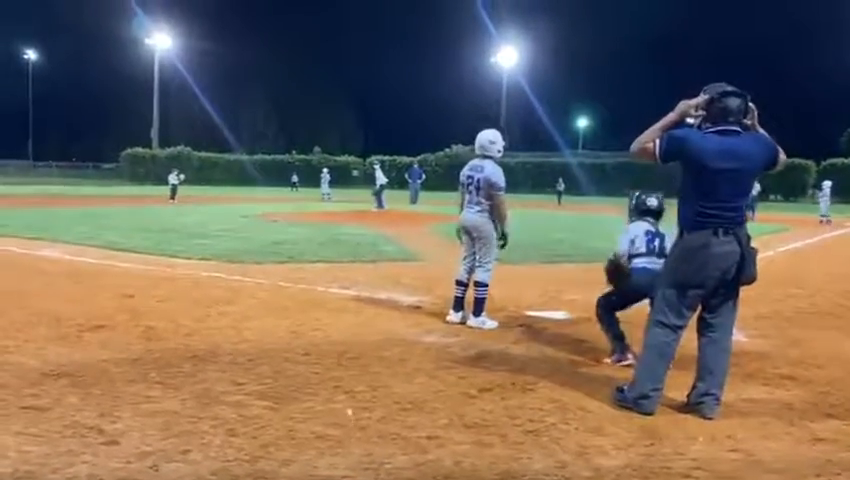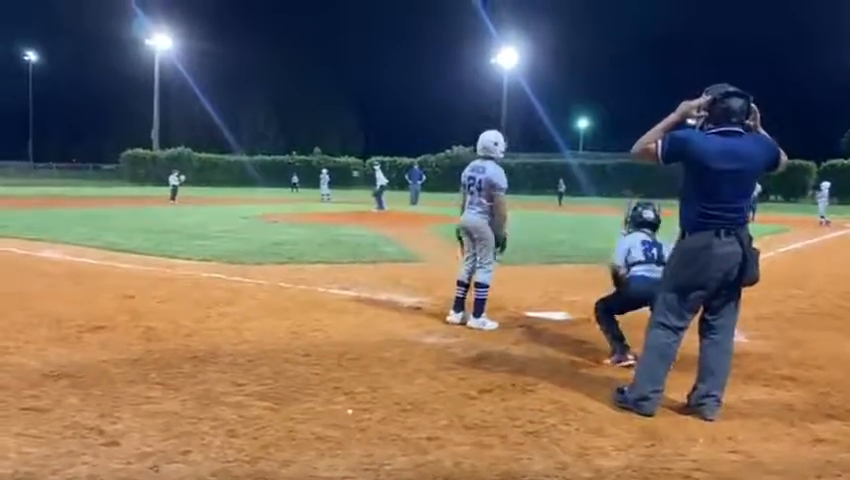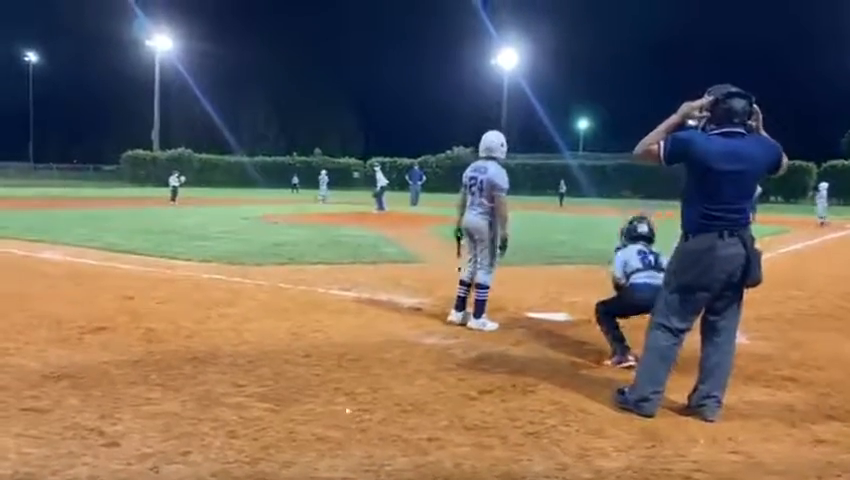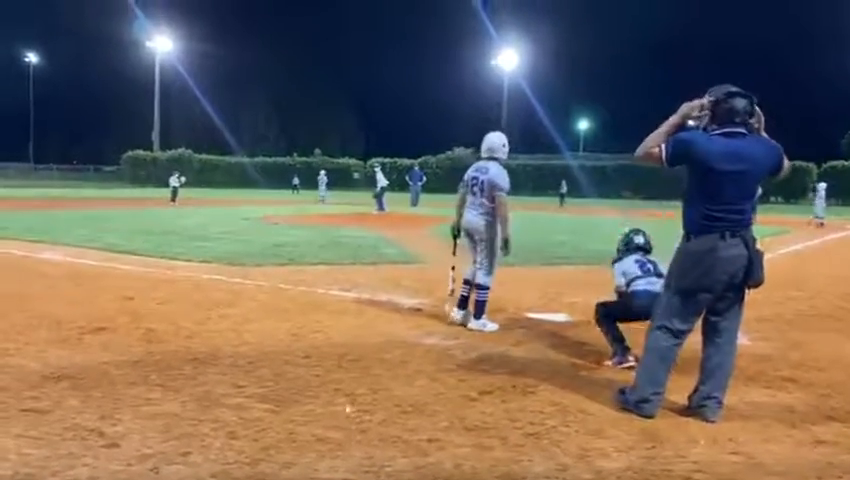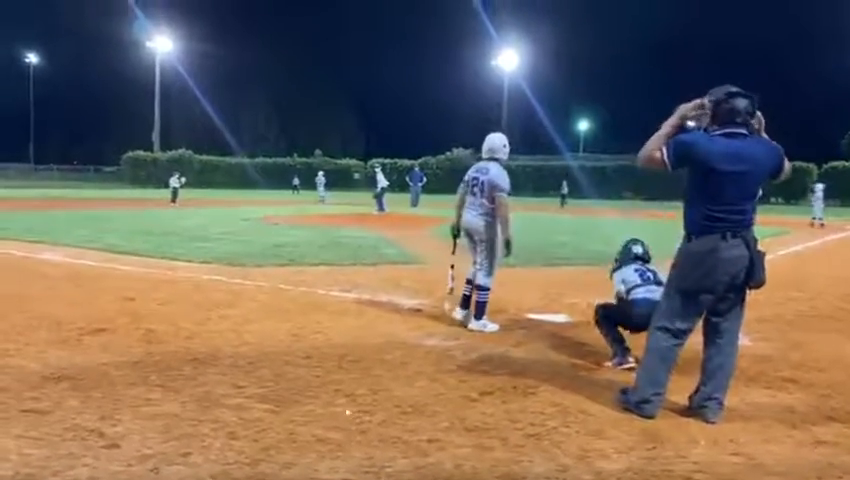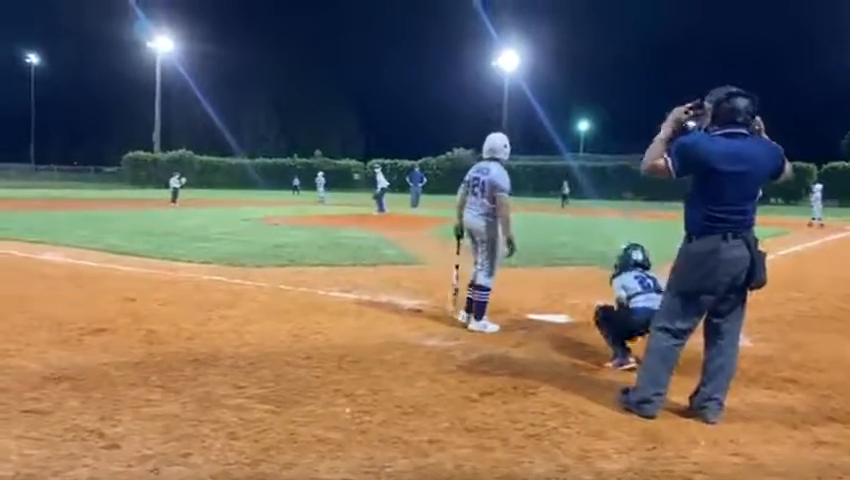
dt=0.1s
person 1, frame 1
left shoulder: (690, 140)
right shoulder: (756, 146)
left elbow: (638, 148)
right elbow: (780, 158)
left wrist: (675, 116)
right wrist: (756, 127)
left hip: (696, 246)
right hip: (735, 248)
left knee: (665, 322)
right knee: (718, 326)
left ankle: (643, 394)
right ankle: (707, 399)
person 1, frame 2
left shoulder: (692, 141)
right shoulder: (759, 148)
left elbow: (640, 150)
right elbow: (782, 160)
left wrist: (678, 116)
right wrist: (758, 129)
left hip: (698, 247)
right hip: (737, 249)
left knee: (667, 323)
right knee: (720, 328)
left ankle: (643, 396)
right ankle: (708, 400)
person 1, frame 3
left shoulder: (695, 142)
right shoulder: (761, 149)
left elbow: (642, 151)
right elbow: (783, 163)
left wrist: (679, 117)
right wrist: (760, 131)
left hip: (700, 249)
right hip: (739, 250)
left knee: (668, 325)
right knee: (721, 329)
left ankle: (643, 397)
right ankle: (708, 402)
person 1, frame 4
left shoulder: (696, 142)
right shoulder: (763, 150)
left elbow: (643, 153)
right elbow: (783, 167)
left wrist: (678, 118)
right wrist: (761, 133)
left hip: (702, 250)
right hip: (741, 251)
left knee: (669, 325)
right knee: (723, 330)
left ankle: (644, 397)
right ankle: (709, 402)
person 1, frame 5
left shoulder: (698, 143)
right shoulder: (764, 151)
left elbow: (645, 158)
right elbow: (784, 170)
left wrist: (675, 120)
right wrist: (762, 135)
left hip: (703, 250)
right hip: (742, 252)
left knee: (670, 326)
right knee: (724, 331)
left ankle: (645, 398)
right ankle: (710, 403)
person 1, frame 6
left shoulder: (698, 145)
right shoulder: (765, 151)
left elbow: (649, 167)
right elbow: (785, 172)
left wrist: (668, 128)
left hip: (704, 251)
right hip: (743, 252)
left knee: (671, 327)
right knee: (725, 332)
left ankle: (645, 398)
right ankle: (710, 404)
person 2, frame 1
left shoulder: (468, 167)
right shoulder: (494, 170)
right elbow: (499, 203)
right wrist: (503, 229)
left hip: (466, 218)
right hip: (484, 221)
left knee: (467, 263)
right knee: (484, 266)
left ankle: (456, 311)
right ankle: (477, 316)
person 2, frame 2
left shoulder: (470, 168)
right shoulder: (496, 171)
right elbow: (499, 205)
left wrist: (461, 224)
right wrist: (502, 232)
left hip: (467, 219)
right hip: (485, 222)
left knee: (468, 264)
right knee: (485, 267)
left ankle: (457, 312)
right ankle: (478, 317)
person 2, frame 3
left shoulder: (471, 168)
right shoulder: (498, 171)
left elbow: (463, 198)
right elbow: (500, 206)
left wrist: (459, 223)
right wrist: (503, 233)
left hip: (468, 220)
right hip: (485, 223)
left knee: (472, 265)
right knee: (485, 268)
left ankle: (458, 311)
right ankle: (478, 318)
person 2, frame 4
left shoulder: (473, 168)
right shoulder: (499, 172)
left elbow: (461, 197)
right elbow: (501, 206)
left wrist: (457, 221)
right wrist: (505, 234)
left hip: (468, 220)
right hip: (485, 223)
left knee: (476, 265)
right knee: (486, 268)
left ankle: (460, 309)
right ankle: (478, 319)
person 2, frame 5
left shoulder: (474, 169)
right shoulder: (499, 173)
left elbow: (461, 197)
right elbow: (502, 207)
left wrist: (456, 221)
right wrist: (506, 235)
left hip: (468, 220)
right hip: (485, 223)
left knee: (478, 265)
right knee: (486, 269)
left ankle: (463, 309)
right ankle: (478, 319)
person 2, frame 6
left shoulder: (475, 169)
right shoulder: (499, 172)
left elbow: (462, 197)
right elbow: (502, 207)
left wrist: (459, 221)
right wrist: (508, 236)
left hip: (469, 221)
right hip: (486, 223)
left knee: (479, 266)
right knee: (487, 269)
left ankle: (468, 312)
right ankle: (478, 320)
person 3, frame 1
left shoulder: (633, 227)
right shoulder: (664, 234)
left elbow: (620, 254)
left hip: (639, 277)
left knee: (604, 306)
left ankle: (622, 351)
person 3, frame 2
left shoulder: (628, 239)
right shoulder: (661, 244)
left elbow: (617, 267)
left wrist: (620, 286)
left hip: (637, 285)
right hip: (661, 288)
left knee: (602, 308)
left ankle: (621, 352)
person 3, frame 3
left shoulder: (623, 252)
right shoulder: (657, 254)
left elbow: (617, 279)
left wrist: (622, 294)
left hip: (639, 293)
left knee: (603, 310)
left ankle: (622, 353)
person 3, frame 4
left shoulder: (622, 263)
right shoulder: (654, 262)
left elbow: (620, 287)
left wrist: (622, 306)
left hip: (640, 302)
left knee: (603, 310)
left ankle: (622, 354)
person 3, frame 5
left shoulder: (621, 271)
right shoulder: (653, 270)
left elbow: (620, 294)
left wrist: (621, 307)
left hip: (640, 310)
left knee: (602, 312)
left ankle: (622, 355)
person 3, frame 6
left shoulder: (621, 278)
right shoulder: (653, 277)
left elbow: (621, 300)
left hip: (640, 318)
left knee: (602, 313)
left ankle: (622, 356)
